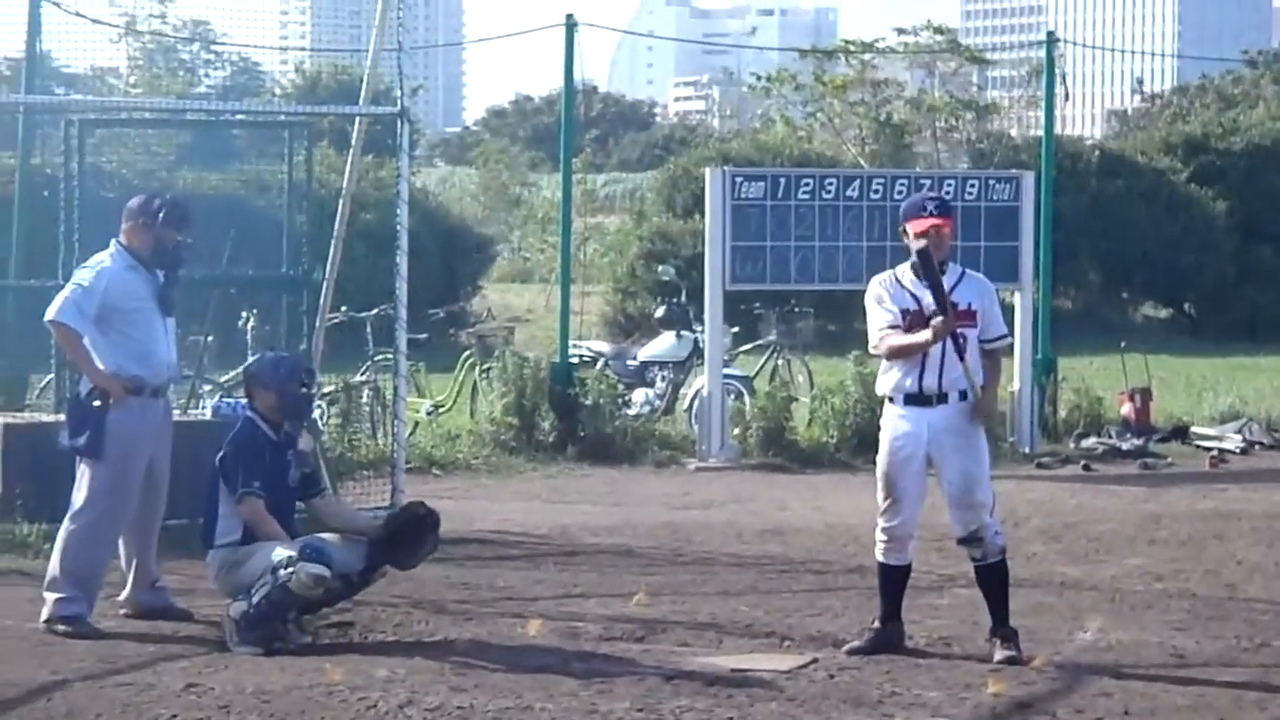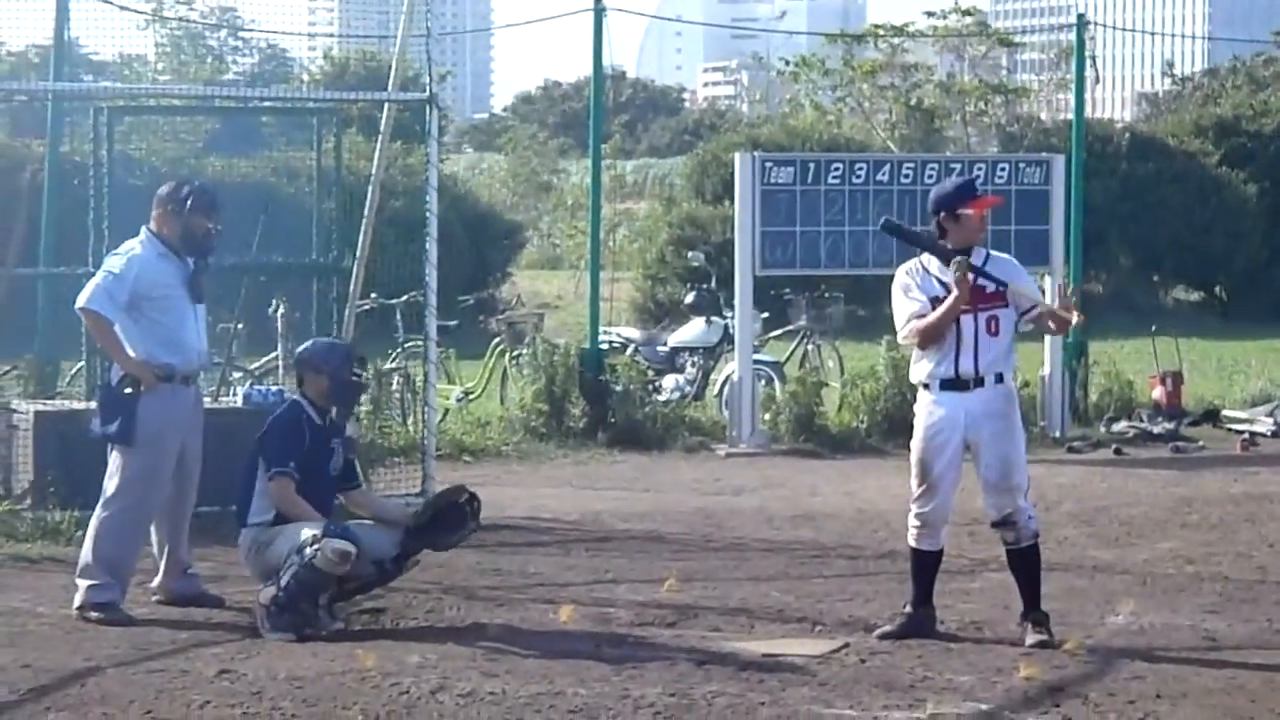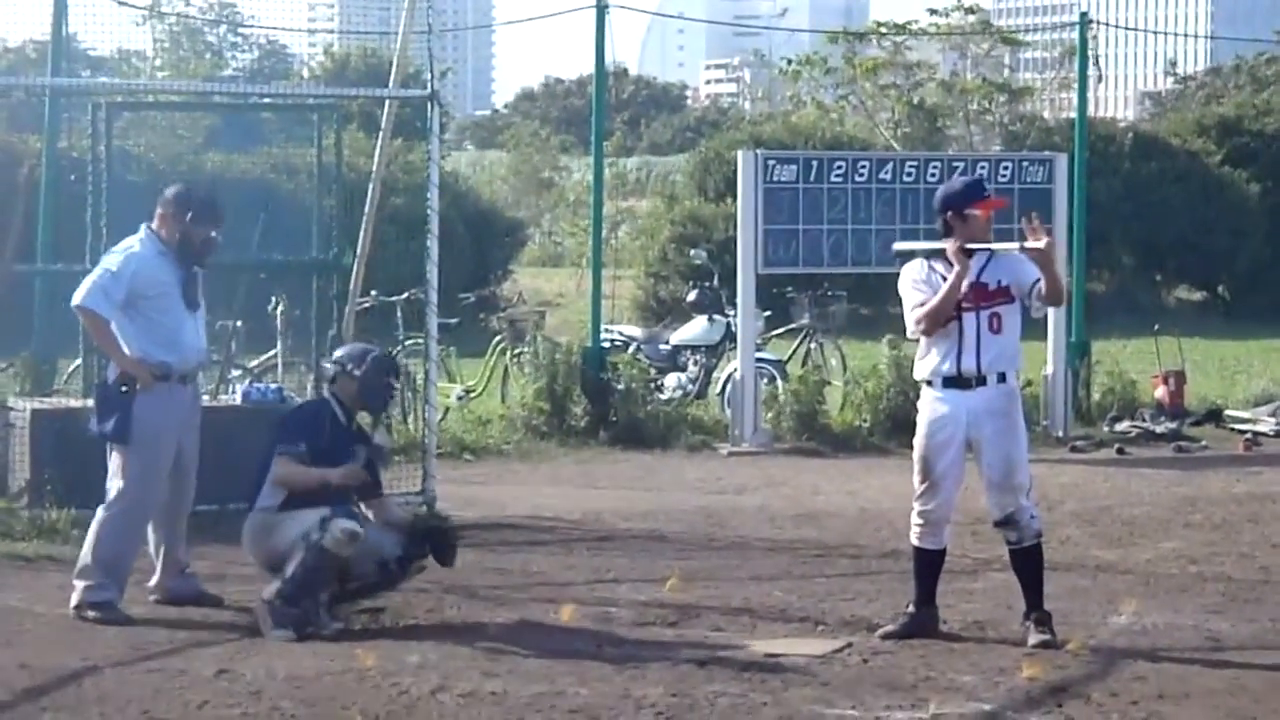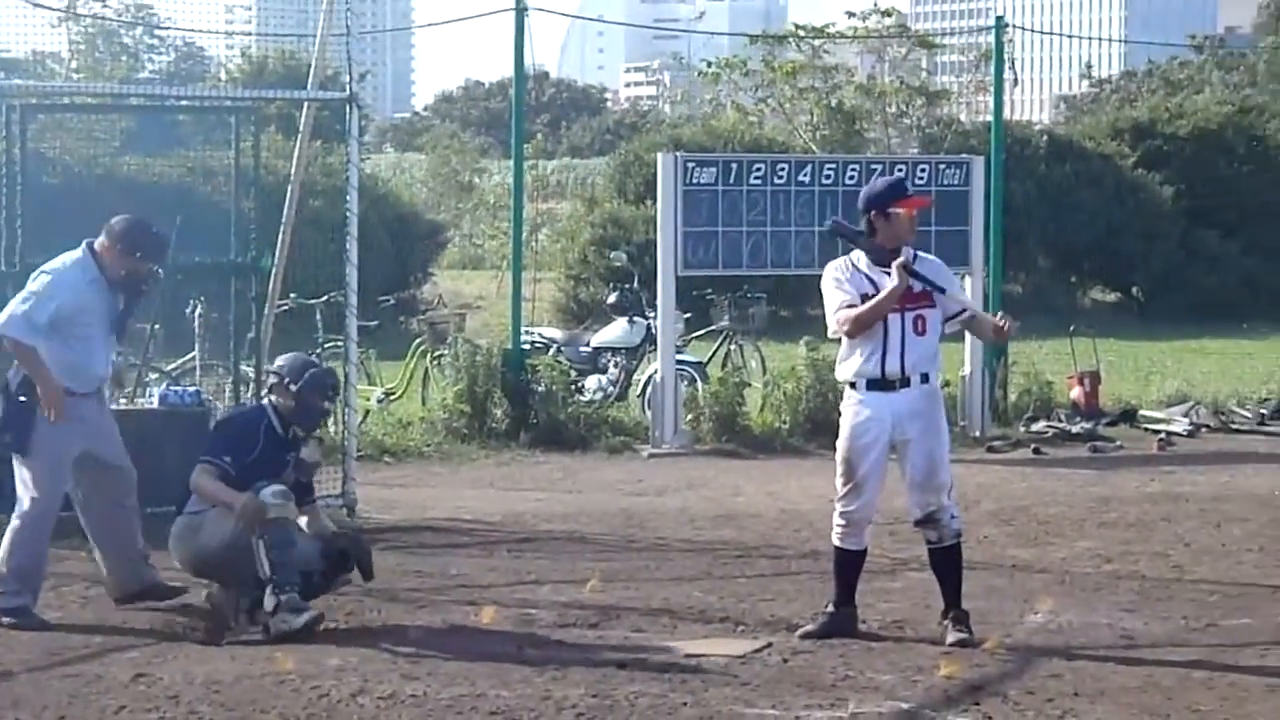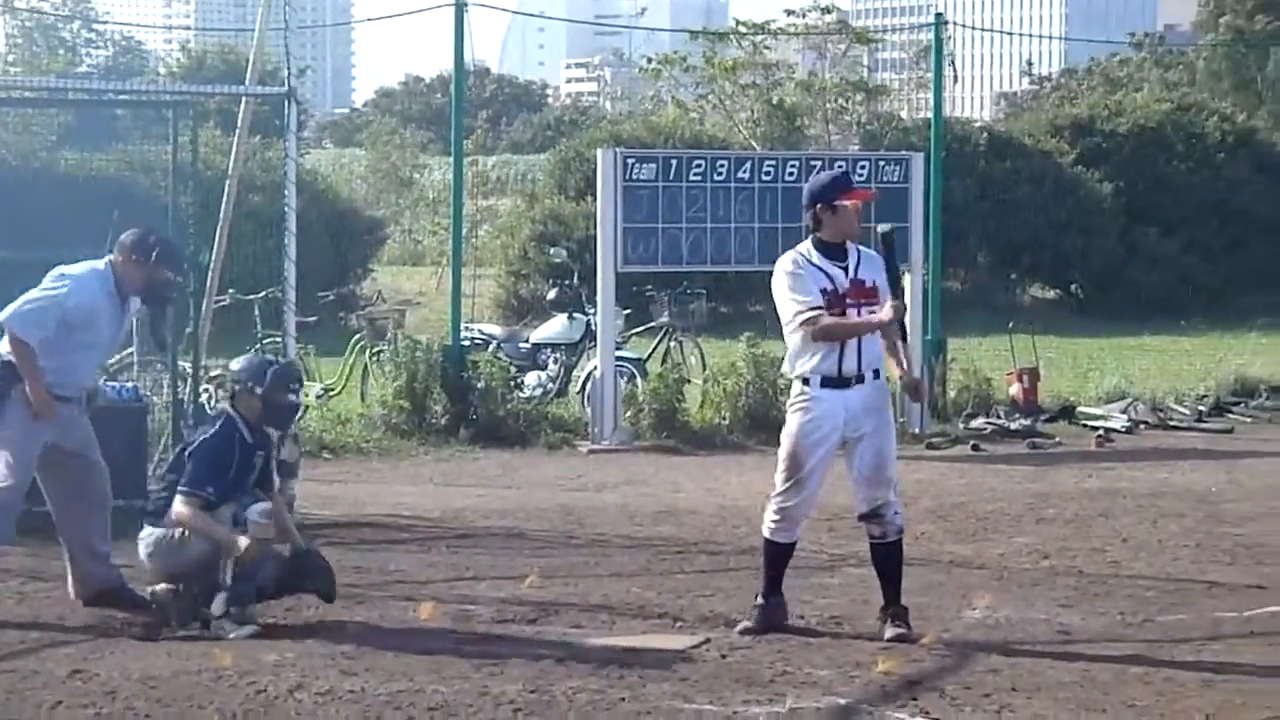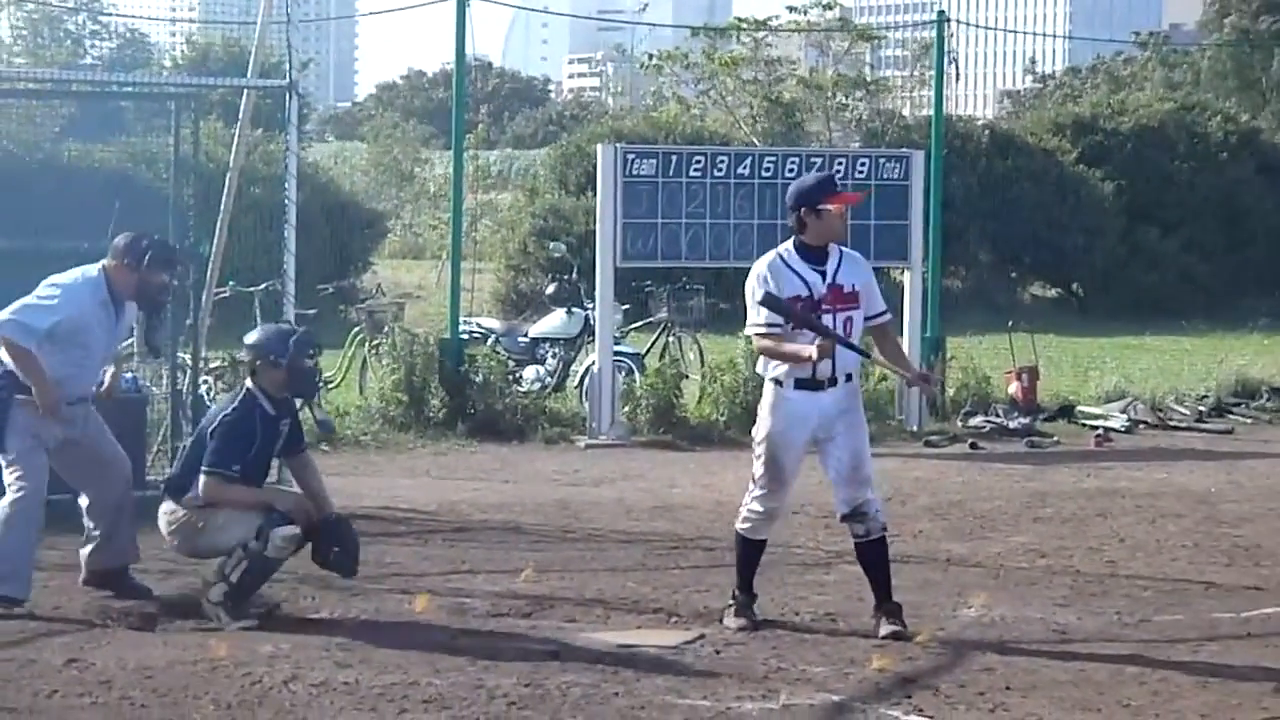
dt=0.4s
person 1, frame 1
left shoulder: (977, 287)
right shoulder: (885, 286)
left elbow: (993, 351)
right elbow: (887, 346)
left wrist: (989, 393)
right wrist: (929, 336)
left hip: (958, 414)
right hip: (903, 416)
left knee: (978, 523)
right knee: (894, 525)
left ankle: (1002, 631)
right ankle: (888, 626)
person 1, frame 2
left shoulder: (1006, 267)
right shoulder: (913, 274)
left elbow: (1038, 317)
right elbow: (920, 337)
left wrist: (1061, 318)
right wrist: (958, 295)
left hip: (994, 398)
right hip: (938, 402)
left knee: (1013, 508)
right knee: (927, 510)
left ankle: (1034, 615)
right ankle: (921, 610)
person 1, frame 3
left shoulder: (1009, 264)
right shoulder: (918, 271)
left elbow: (1052, 297)
right elbow: (927, 324)
left wrist: (1047, 261)
right wrist: (959, 273)
left hip: (996, 397)
right hip: (940, 400)
left knee: (1015, 506)
right knee: (930, 508)
left ankle: (1036, 614)
right ankle: (923, 610)
person 1, frame 4
left shoulder: (930, 268)
right shoulder: (841, 272)
left elbow: (963, 319)
right elbow: (849, 325)
left wrist: (994, 329)
right wrist: (894, 291)
left hip: (920, 397)
right hip: (865, 401)
left knee: (936, 507)
right knee: (851, 510)
left ankle: (954, 614)
right ankle: (842, 610)
person 1, frame 5
left shoulder: (872, 262)
right shoulder: (793, 267)
right elbow: (813, 329)
left wrist: (904, 369)
right wrist: (875, 320)
left hip: (870, 394)
right hip: (817, 397)
left knee: (882, 504)
right knee: (789, 501)
left ankle: (893, 609)
right ankle: (769, 602)
person 1, frame 6
left shoulder: (855, 266)
right shoulder: (769, 270)
left elbow: (878, 326)
right elbow: (761, 341)
left wrist: (906, 368)
right wrist: (802, 350)
left hip: (842, 398)
right hip: (787, 399)
left knee: (861, 503)
right knee: (763, 502)
left ankle: (886, 606)
right ankle: (742, 598)
person 2, frame 1
left shoulder: (154, 275)
right shoulder: (104, 271)
right elbow: (60, 320)
right wrist: (98, 377)
left hip: (156, 404)
right hip: (118, 408)
left knee: (147, 506)
right knee: (99, 506)
left ankle: (143, 592)
right ankle: (64, 604)
person 2, frame 2
left shoulder: (185, 263)
right shoulder: (134, 259)
right elbow: (91, 307)
right wrist: (129, 364)
left hip: (187, 392)
right hip: (149, 395)
left knee: (179, 494)
right knee: (130, 495)
left ankle: (175, 579)
right ankle: (97, 592)
person 2, frame 3
left shoulder: (184, 263)
right shoulder: (133, 257)
right elbow: (87, 305)
right wrist: (126, 361)
left hip: (185, 390)
right hip: (147, 393)
left knee: (177, 492)
right knee: (130, 493)
left ankle: (173, 580)
right ankle: (94, 592)
person 2, frame 4
left shoulder: (111, 283)
right shoulder: (61, 278)
left wrist: (102, 382)
right wrist: (45, 383)
left hip: (88, 401)
right hip: (46, 404)
left knee: (115, 485)
right knee: (41, 502)
left ankle: (132, 578)
person 2, frame 5
left shoulder: (125, 299)
right shoulder: (77, 285)
left wrist: (87, 388)
right wrist: (34, 384)
left hip: (67, 403)
left knee: (88, 487)
left ankle: (96, 581)
person 2, frame 6
left shoulder: (124, 302)
right shoulder: (70, 292)
left wrist: (111, 373)
right wrist: (41, 387)
left hip: (74, 403)
left knee: (113, 473)
left ankle: (108, 566)
person 3, frame 1
left shoulder: (290, 441)
right shoulder: (246, 440)
left elbow: (323, 505)
right elbow: (254, 514)
left wrist: (379, 529)
right wrist: (298, 552)
left hip: (277, 550)
right hip: (234, 558)
left knee: (369, 556)
right knee: (313, 563)
left ankle: (283, 613)
right ankle: (245, 618)
person 3, frame 2
left shoulder: (335, 431)
right shoulder: (288, 422)
left elbow: (358, 498)
right elbow: (282, 496)
left wrist: (415, 517)
right wrist: (334, 530)
left hip: (314, 536)
right hip: (265, 541)
left knee: (401, 545)
right knee: (337, 542)
left ankle: (316, 598)
right ankle: (275, 605)
person 3, frame 3
left shoulder: (360, 437)
right shoulder: (311, 415)
left elbow: (377, 504)
right elbow: (279, 472)
left wrist: (414, 522)
right wrist: (332, 475)
left hip: (318, 535)
right hip: (269, 531)
left knee: (410, 549)
right knee: (344, 524)
left ankle: (318, 598)
right ankle: (278, 604)
person 3, frame 4
left shoulder: (295, 443)
right shoulder: (245, 424)
left elbow: (307, 509)
right elbow: (199, 478)
left wrist: (335, 537)
right wrist: (238, 500)
left hip: (242, 549)
right hip: (195, 536)
left knee: (334, 560)
right knee: (273, 498)
left ankle: (241, 601)
right ankle: (282, 605)
person 3, frame 5
left shoulder: (258, 439)
right shoulder: (217, 441)
left elbow: (272, 499)
right elbow: (182, 511)
left wrist: (301, 551)
right wrist: (235, 539)
left hip: (200, 545)
right hip: (165, 544)
right knee: (256, 514)
left ankle: (185, 599)
right ankle: (225, 611)
person 3, frame 6
left shoulder: (281, 407)
right shoulder: (237, 417)
left elbow: (300, 463)
right elbow: (210, 489)
left wrist: (330, 519)
right wrist: (274, 496)
left hip: (225, 510)
right hip: (189, 518)
right knee: (284, 529)
left ankle: (235, 582)
right ankle: (221, 598)
